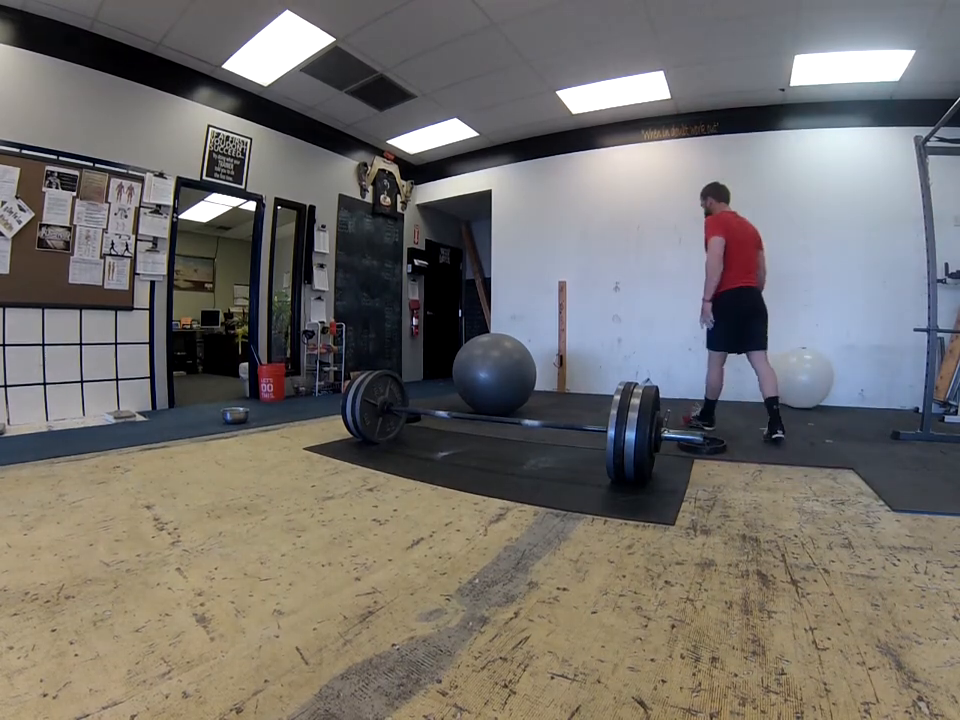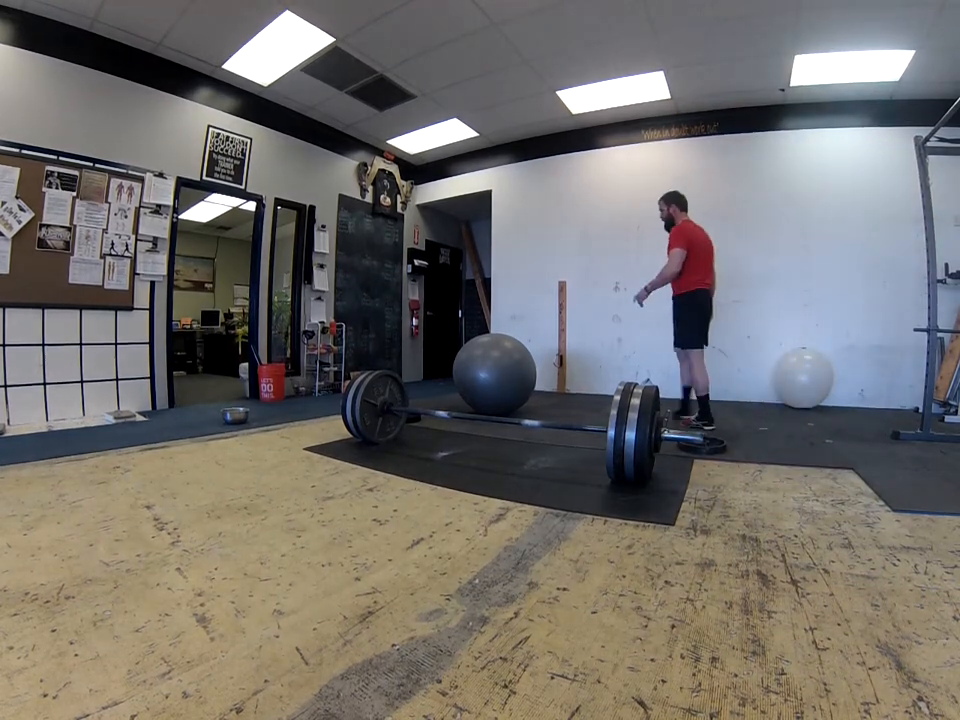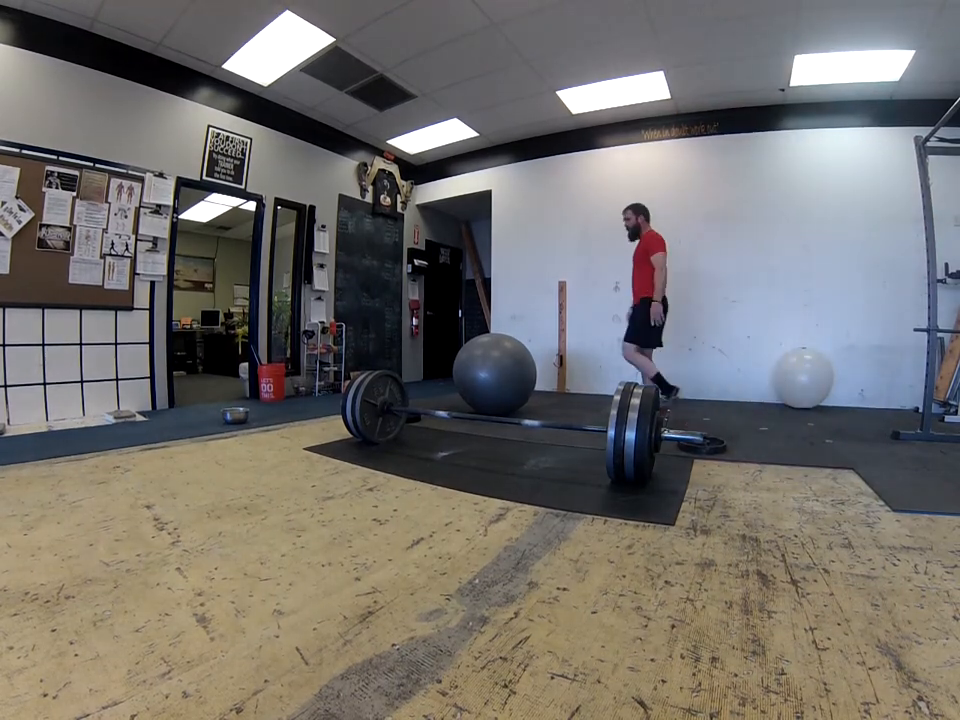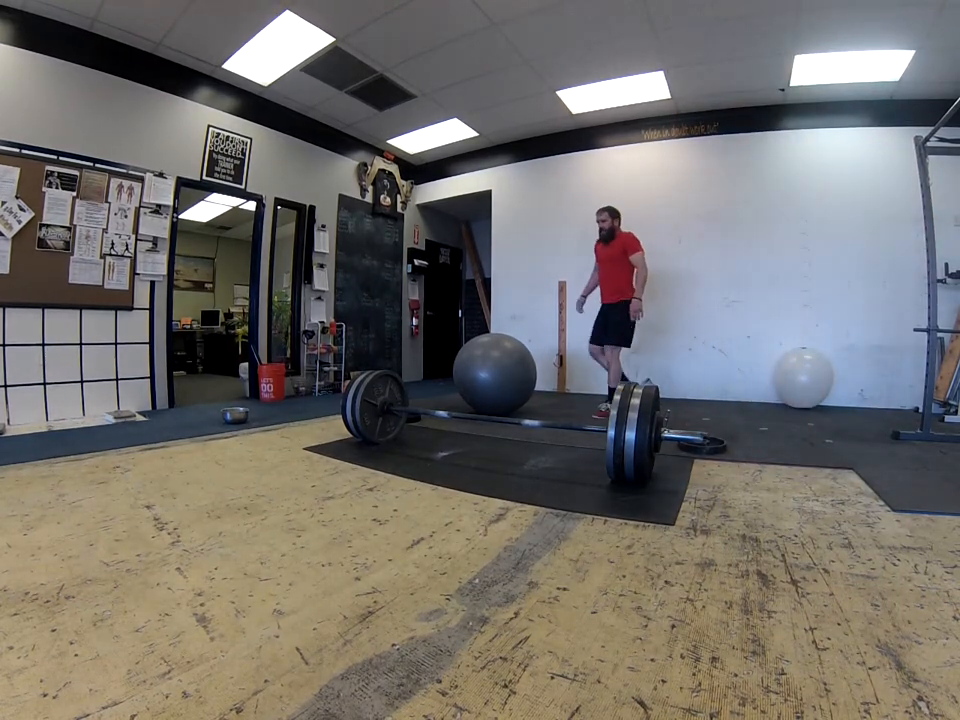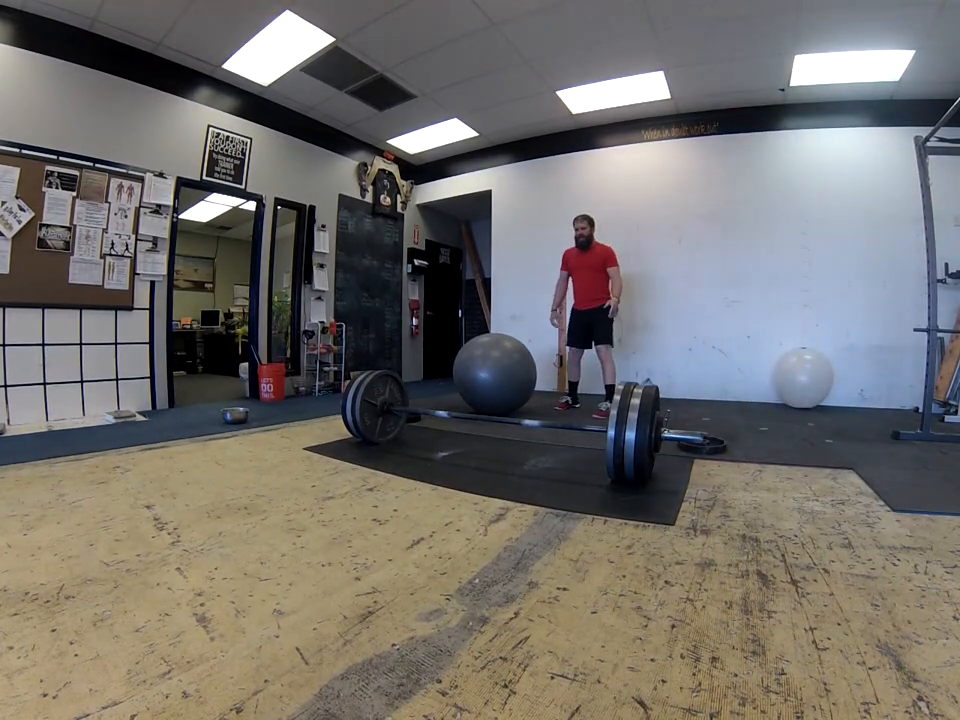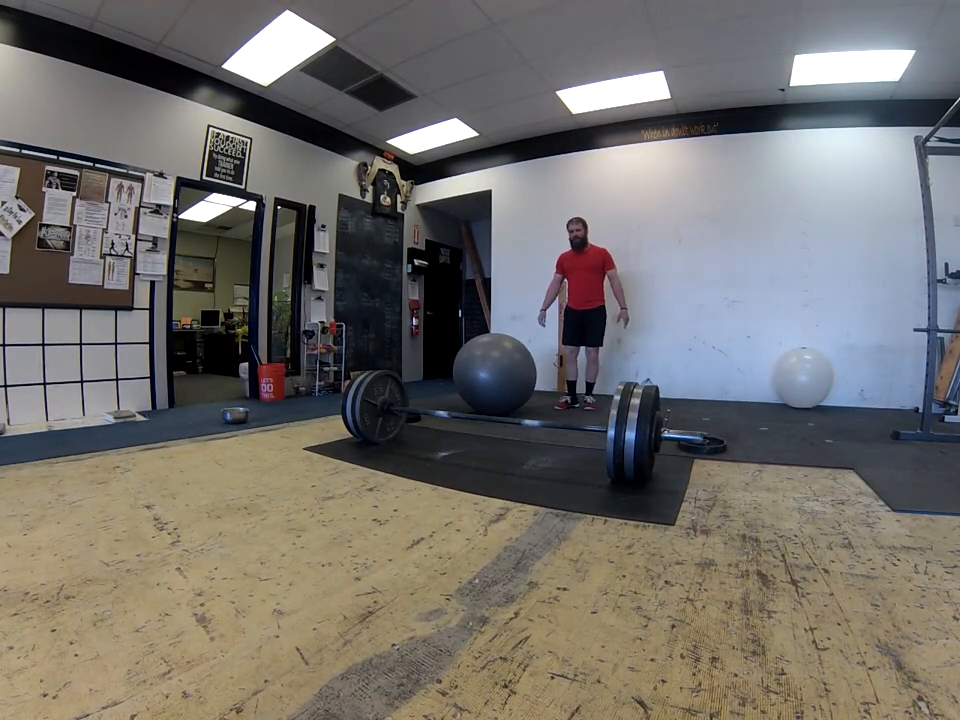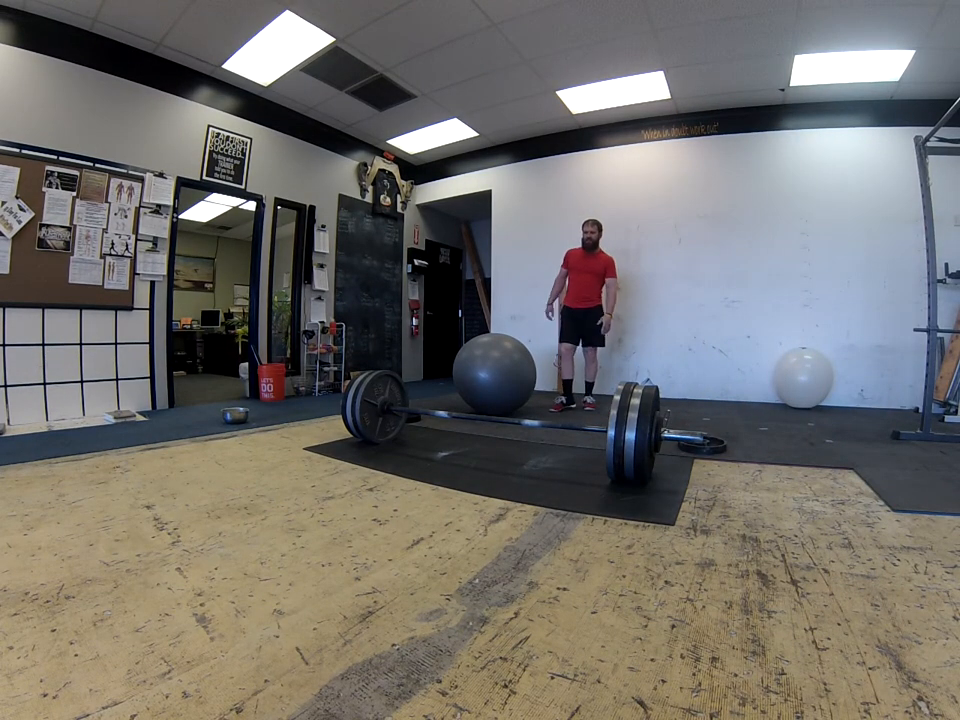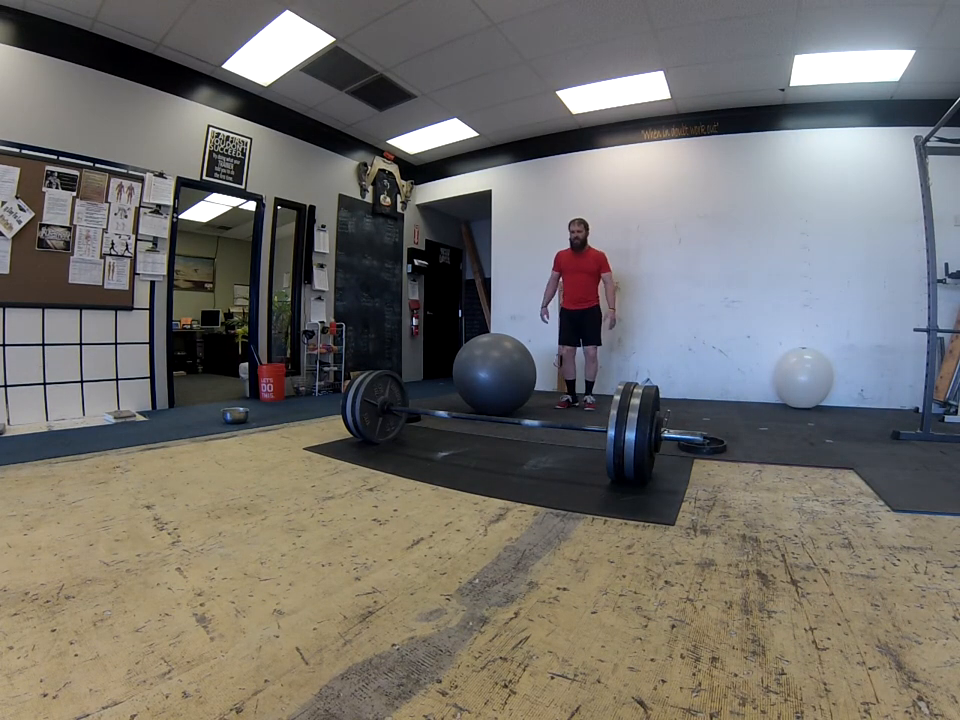
dt=0.4s
person 1, frame 1
left shoulder: (715, 222)
right shoulder: (750, 227)
left elbow: (716, 260)
right elbow: (761, 270)
left wrist: (707, 299)
left hip: (728, 299)
right hip: (753, 299)
left knee: (716, 361)
right knee: (760, 361)
left ankle: (706, 416)
right ankle: (775, 423)
person 1, frame 2
left shoulder: (680, 231)
right shoulder: (699, 232)
left elbow: (673, 268)
left wrist: (647, 289)
left hip: (688, 299)
right hip: (702, 298)
left knee: (693, 357)
right knee: (686, 354)
left ankle: (705, 416)
right ankle: (685, 406)
person 1, frame 3
left shoulder: (653, 239)
right shoulder: (641, 243)
left elbow: (660, 270)
left wrist: (656, 302)
right wrist: (634, 305)
left hip: (650, 304)
right hip: (644, 304)
left knee: (629, 351)
right knee: (643, 354)
left ankle: (668, 389)
person 1, frame 4
left shoulder: (628, 240)
right shoulder: (599, 245)
left elbow: (642, 268)
left wrist: (637, 298)
right wrist: (584, 295)
left hip: (622, 307)
right hip: (606, 306)
left knee: (611, 353)
right knee: (594, 349)
left ankle: (610, 401)
person 1, frame 5
left shoulder: (605, 252)
right shoulder: (568, 254)
left elbow: (616, 278)
right elbow: (563, 282)
left wrist: (615, 299)
right wrist: (555, 308)
left hip: (600, 310)
right hip: (578, 311)
left knee: (604, 353)
right knee: (573, 355)
left ankle: (607, 402)
right ankle: (572, 396)
person 1, frame 6
left shoulder: (601, 254)
right shoulder: (563, 258)
left elbow: (614, 280)
right elbow: (555, 284)
left wrist: (623, 307)
right wrist: (544, 308)
left hip: (596, 311)
right hip: (573, 312)
left knee: (592, 354)
right knee: (570, 354)
left ankle: (588, 395)
right ankle: (571, 397)
person 1, frame 7
left shoulder: (607, 260)
right shoulder: (571, 254)
left elbow: (611, 289)
right elbow: (561, 278)
left wrist: (608, 314)
right wrist: (550, 302)
left hip: (593, 311)
right hip: (570, 310)
left knee: (590, 353)
right knee: (565, 351)
left ankle: (588, 396)
right ankle: (567, 397)
person 1, frame 8
left shoulder: (598, 256)
right shoulder: (561, 256)
left elbow: (608, 283)
right elbow: (553, 281)
left wrist: (611, 309)
right wrist: (544, 305)
left hip: (590, 311)
right hip: (568, 312)
left knee: (590, 354)
right knee: (566, 353)
left ankle: (588, 396)
right ankle: (571, 395)
